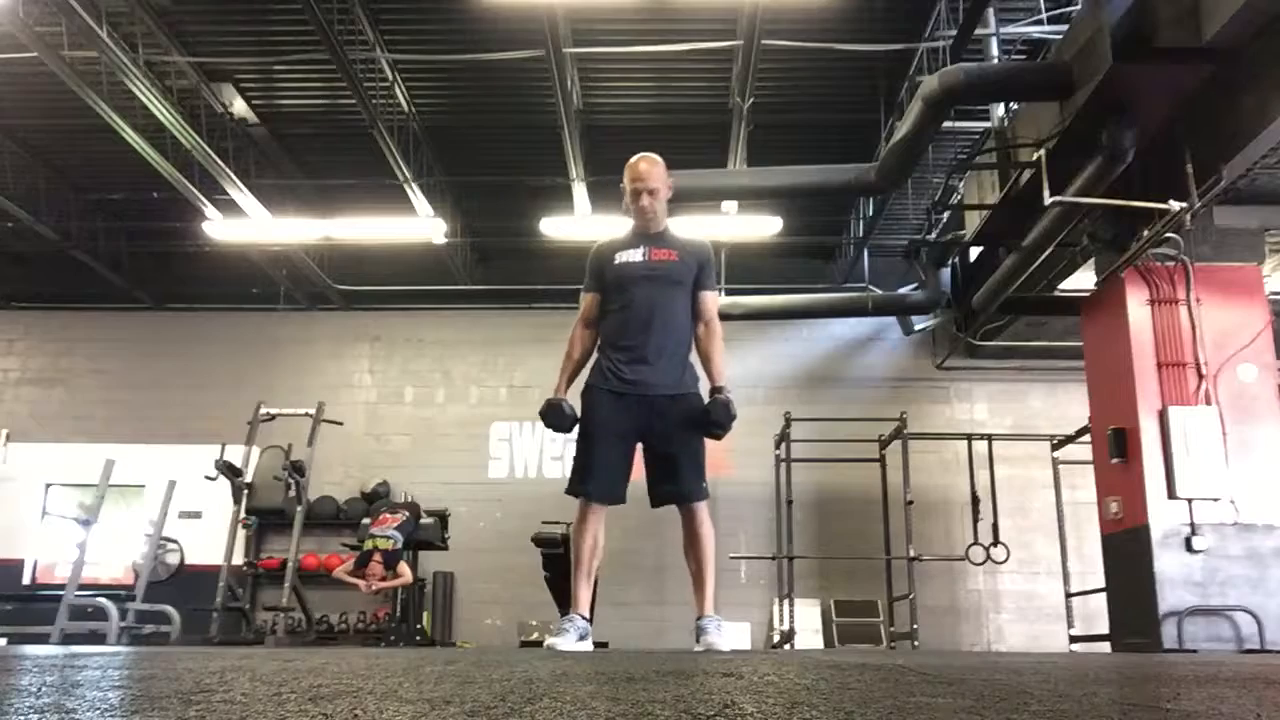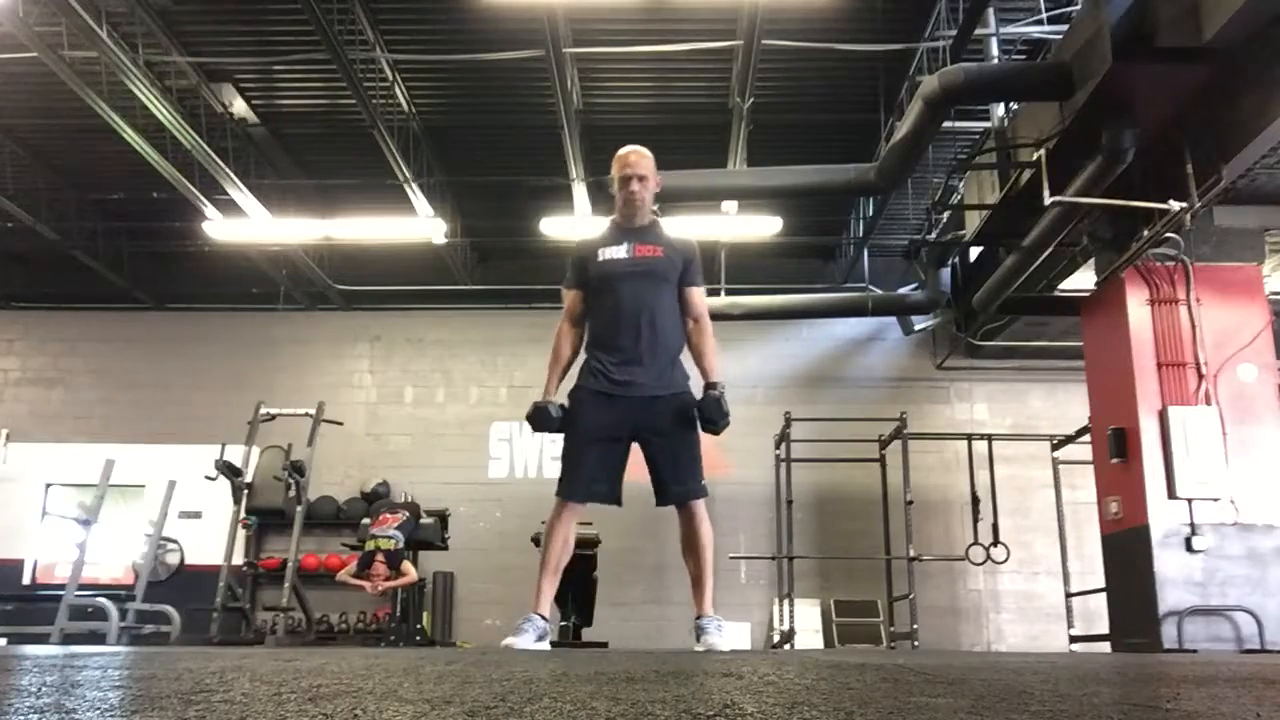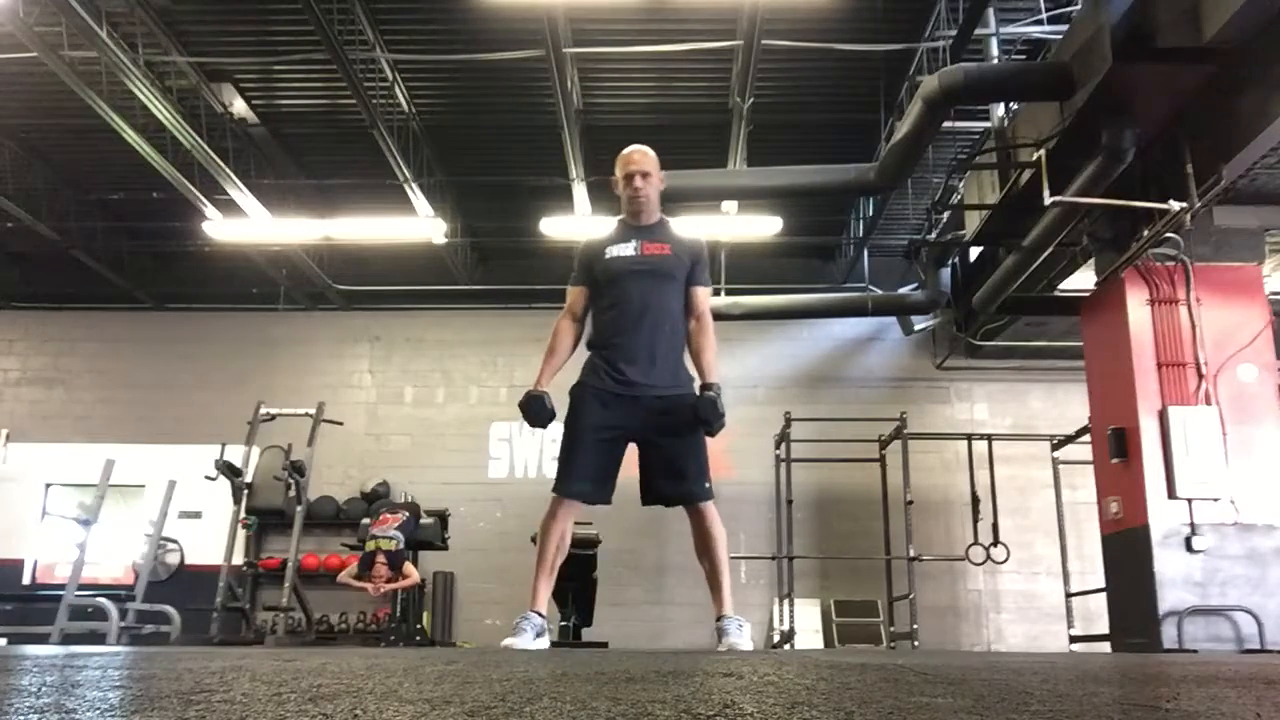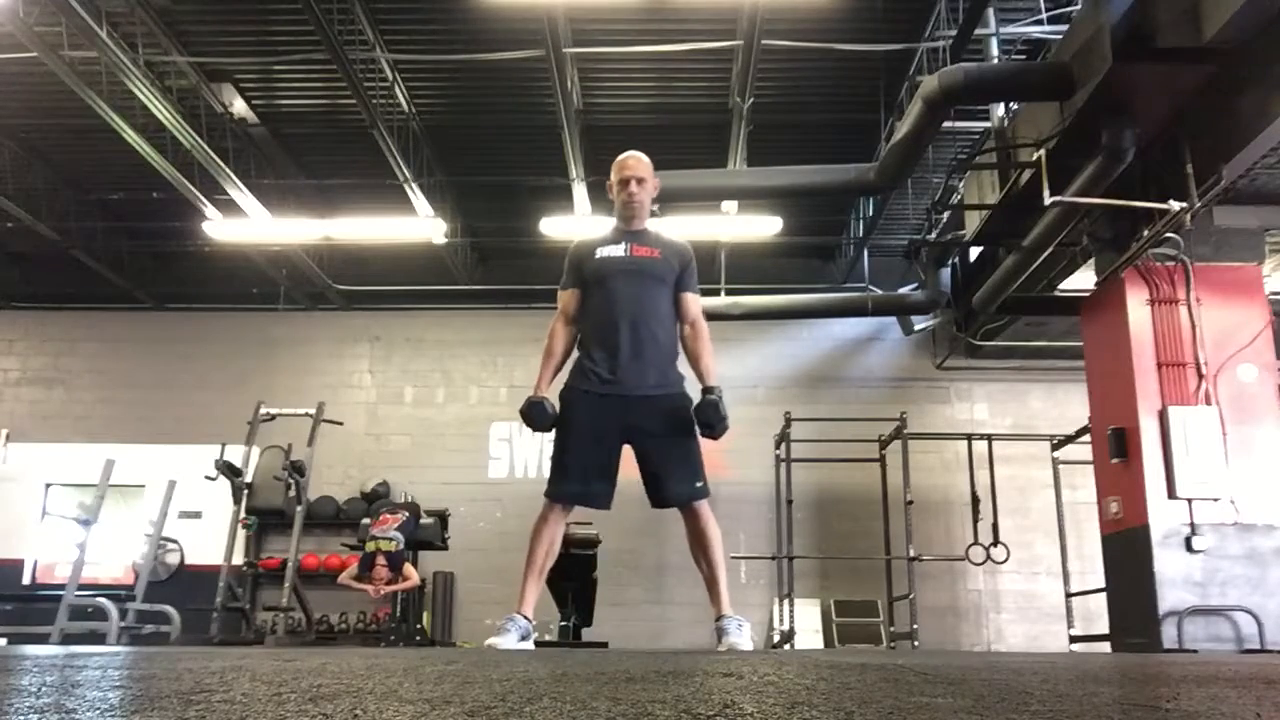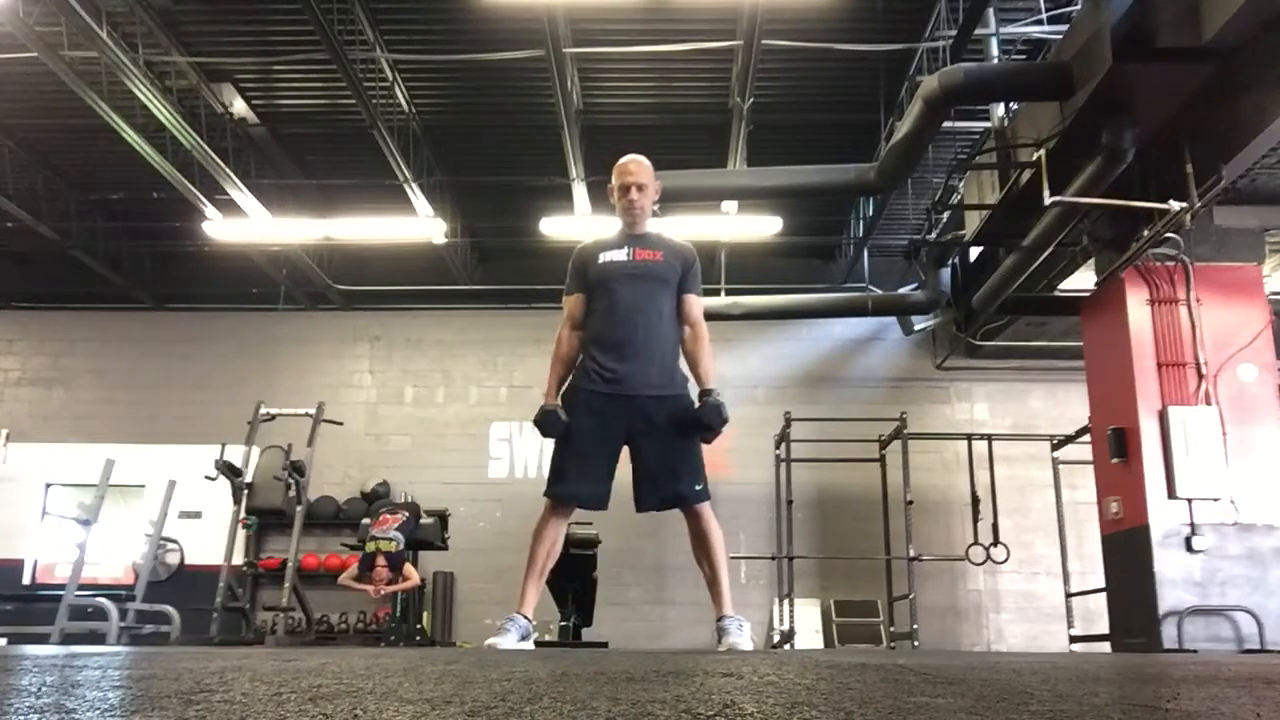
dt=0.4s
person 1, frame 1
left shoulder: (696, 253)
right shoulder: (605, 254)
left elbow: (707, 324)
right elbow: (586, 326)
left wrist: (719, 388)
right wrist: (560, 389)
left hip: (675, 394)
right hip: (610, 392)
left knee: (694, 501)
right knee: (593, 501)
left ankle: (707, 620)
right ankle: (579, 619)
person 1, frame 2
left shoulder: (681, 249)
right shoulder: (588, 251)
left elbow: (697, 320)
right elbow: (571, 325)
left wrist: (714, 385)
right wrist: (549, 391)
left hip: (666, 393)
right hip: (599, 393)
left knee: (691, 501)
right knee: (570, 500)
left ankle: (706, 620)
right ankle: (538, 619)
person 1, frame 3
left shoulder: (689, 248)
right shoulder: (594, 250)
left elbow: (699, 320)
right elbow: (571, 319)
left wrist: (710, 385)
right wrist: (541, 383)
left hip: (670, 394)
right hip: (602, 393)
left knee: (700, 501)
right knee: (567, 498)
left ankle: (728, 619)
right ankle: (536, 618)
person 1, frame 4
left shoulder: (677, 253)
right shoulder: (584, 251)
left elbow: (692, 324)
right elbow: (565, 322)
left wrist: (711, 389)
right wrist: (540, 388)
left hip: (661, 394)
right hip: (592, 393)
left knee: (695, 502)
right knee: (559, 502)
left ankle: (726, 619)
right ankle: (521, 620)
person 1, frame 5
left shoulder: (680, 255)
right shoulder: (588, 255)
left elbow: (693, 327)
right elbow: (571, 329)
left wrist: (708, 391)
right wrist: (551, 395)
left hip: (664, 396)
right hip: (594, 396)
left knee: (696, 503)
right knee: (560, 502)
left ankle: (728, 619)
right ankle: (521, 620)
